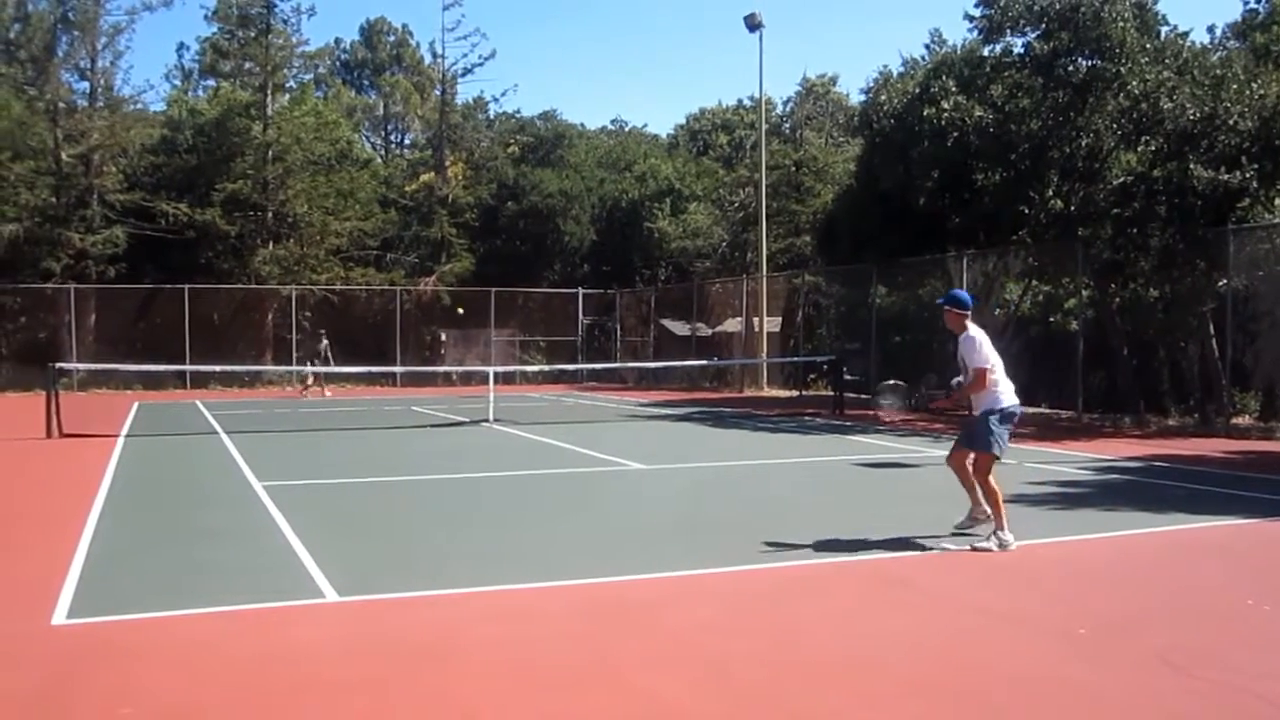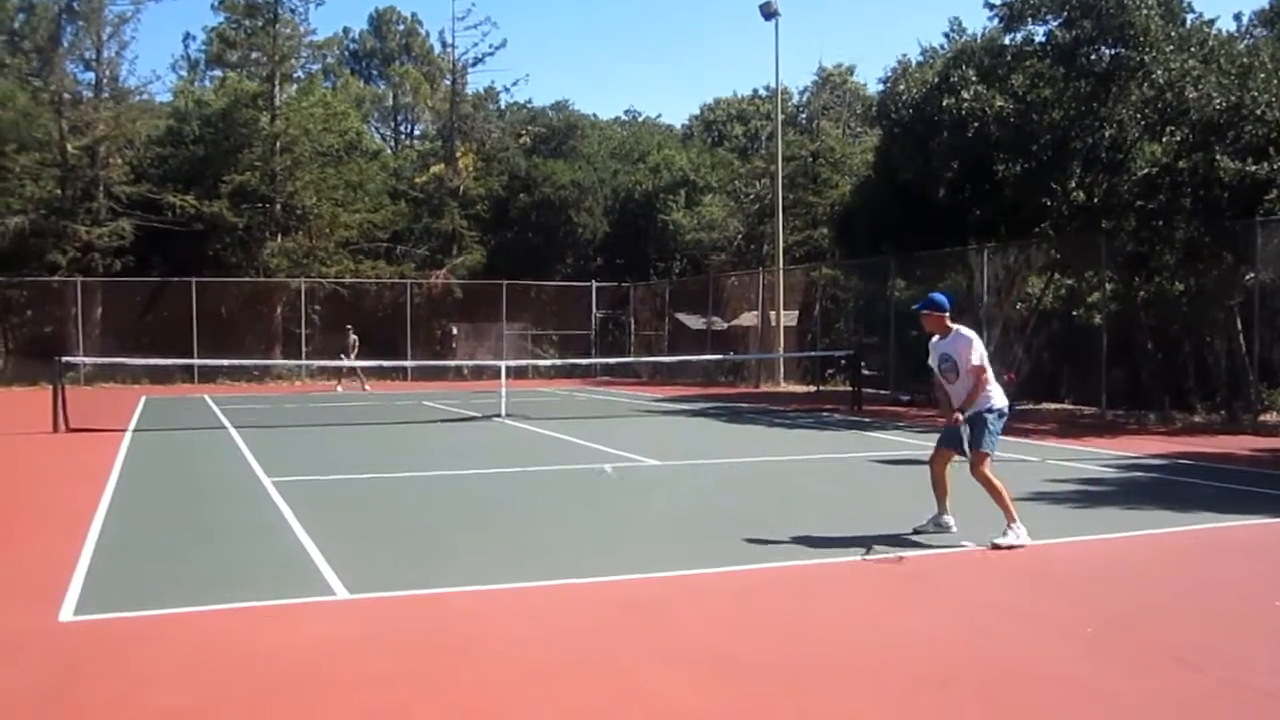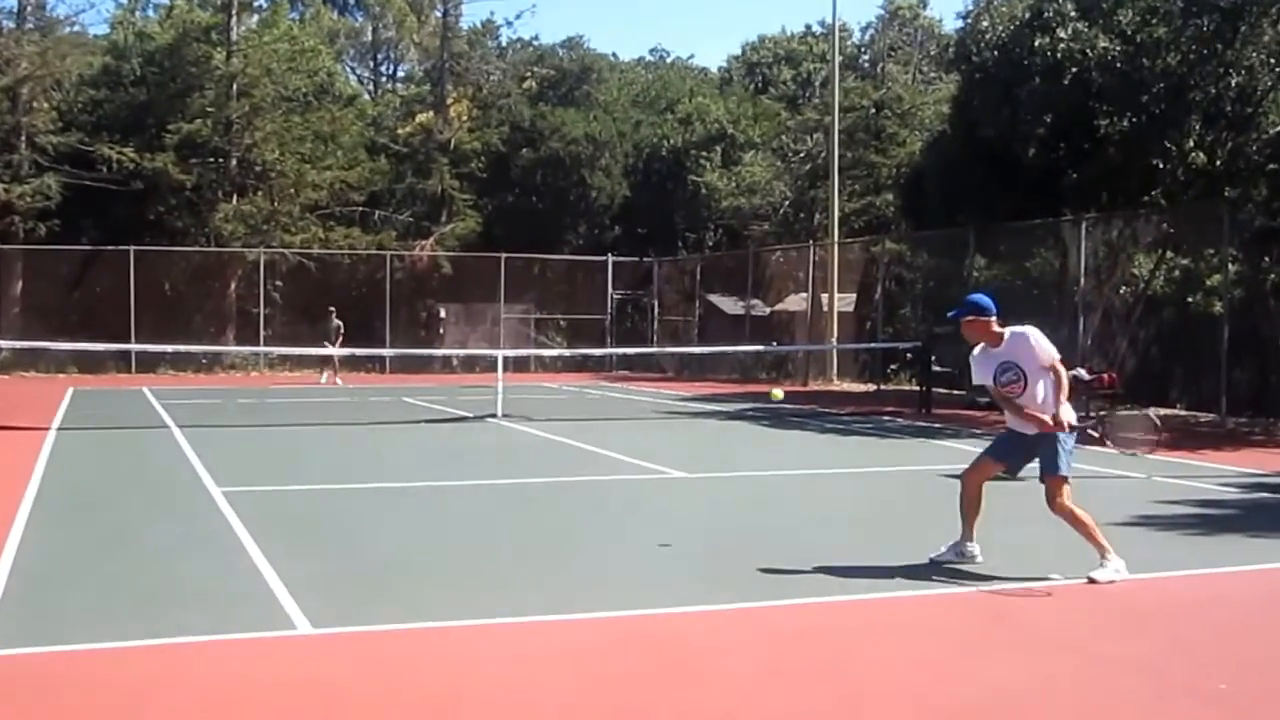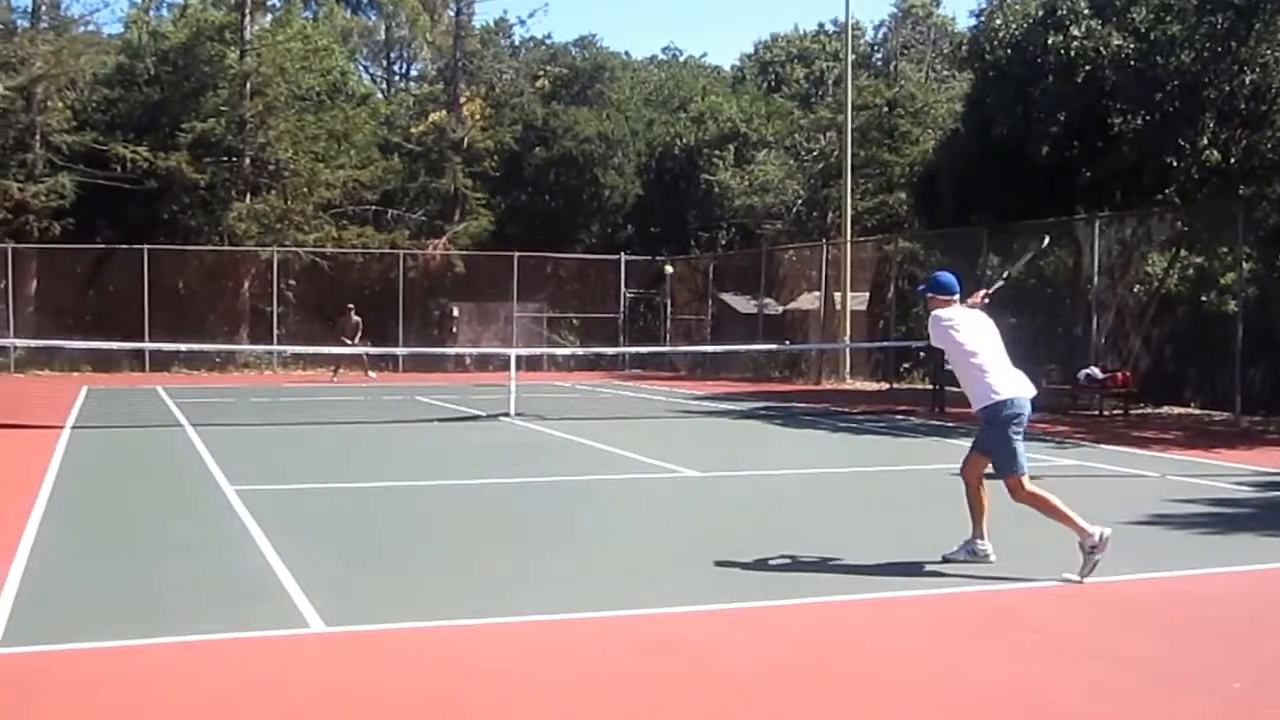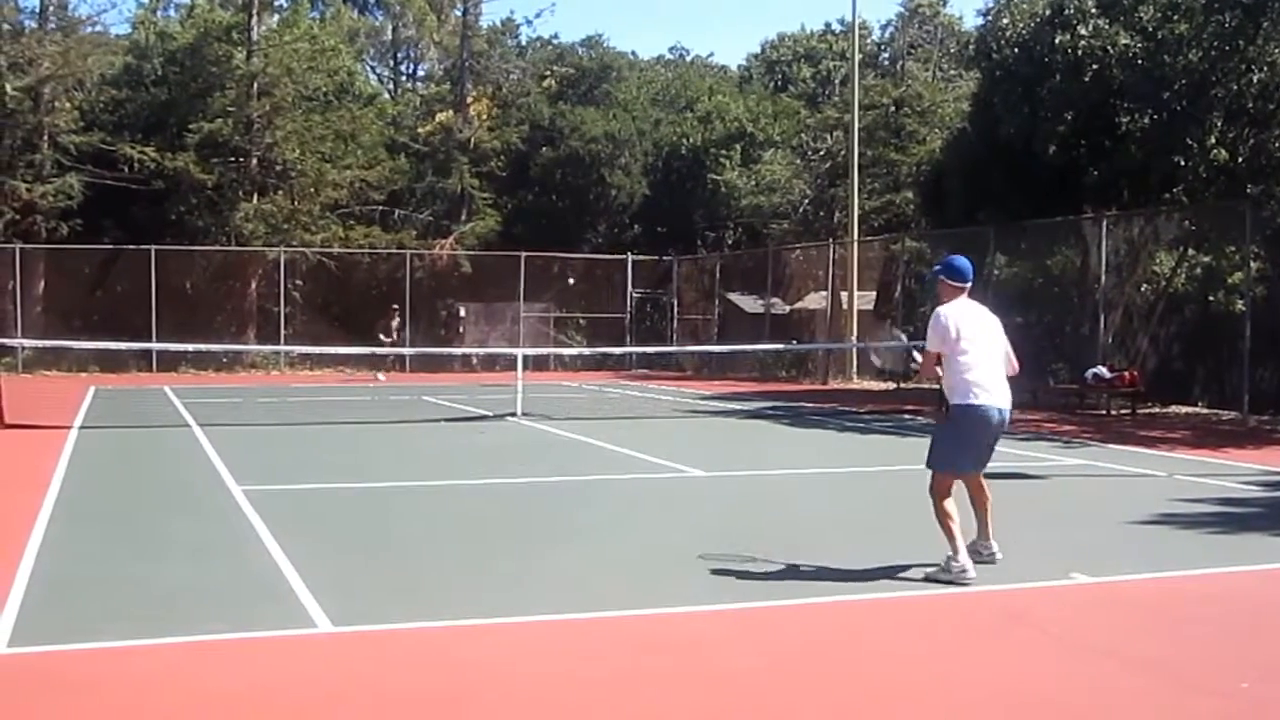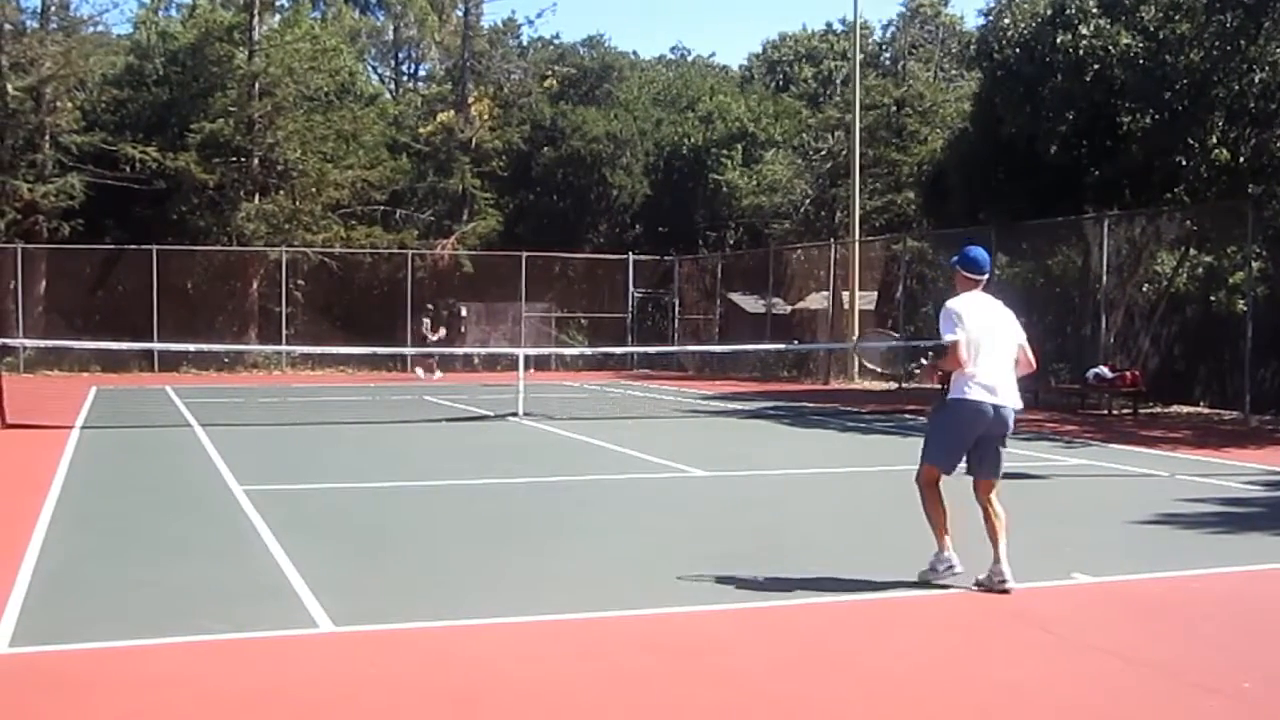
dt=0.4s
person 1, frame 1
left shoulder: (975, 338)
right shoulder: (964, 339)
left elbow: (981, 381)
left wrist: (951, 397)
right wrist: (955, 394)
left hip: (1001, 408)
right hip: (983, 410)
left knee: (982, 470)
right knee: (955, 459)
left ankle: (1003, 535)
right ankle: (980, 508)
person 1, frame 2
left shoulder: (966, 337)
right shoulder: (935, 344)
left elbow: (983, 376)
right elbow: (939, 384)
left wrist: (966, 405)
right wrist: (949, 409)
left hip: (989, 409)
right hip: (962, 412)
left knee: (980, 469)
right knee: (937, 461)
left ankle: (1016, 528)
right ankle: (943, 517)
person 1, frame 3
left shoulder: (1027, 337)
right shoulder: (979, 356)
left elbow: (1059, 373)
right elbow: (1005, 400)
left wrist: (1060, 409)
right wrist: (1035, 418)
left hip: (1054, 428)
right hip: (1019, 430)
left knee: (1057, 501)
right knee: (971, 477)
left ankle: (1111, 560)
right ankle: (966, 546)
person 1, frame 4
left shoulder: (939, 319)
right shoulder: (980, 317)
left hip: (1000, 406)
right hip: (1018, 399)
left knee: (1018, 487)
right knee: (970, 472)
left ankle: (1089, 534)
right ankle: (978, 543)
person 1, frame 5
left shoulder: (944, 313)
right shoulder: (988, 316)
left elbow: (929, 366)
right elbow: (1013, 366)
left wrist: (933, 372)
left hip: (969, 407)
right hip: (1000, 408)
left knee: (940, 485)
right knee: (972, 474)
left ankle: (959, 560)
right ankle: (985, 542)
person 1, frame 6
left shoulder: (956, 306)
right shoulder: (1004, 311)
left elbow: (957, 360)
right elbow: (1028, 363)
left wrist: (935, 368)
left hip: (967, 402)
right hip: (1005, 407)
left knee: (927, 477)
right knee: (986, 490)
left ankle: (946, 552)
right ankle: (1001, 569)
